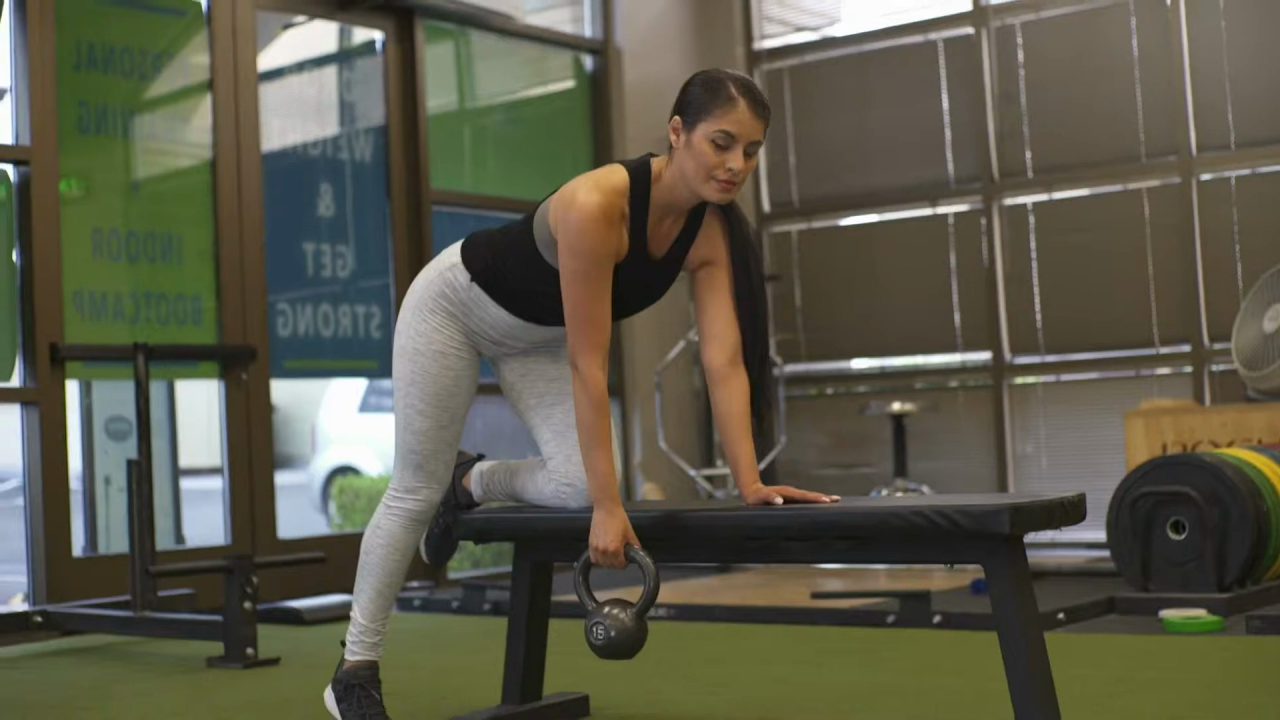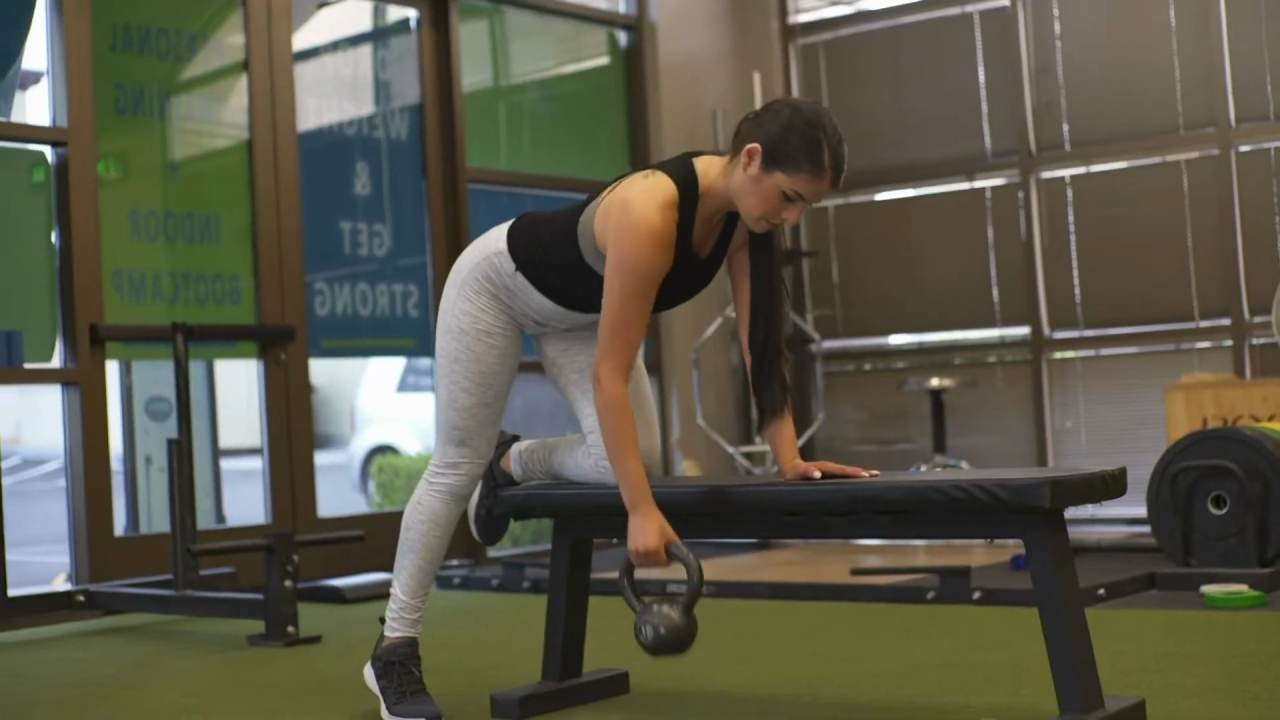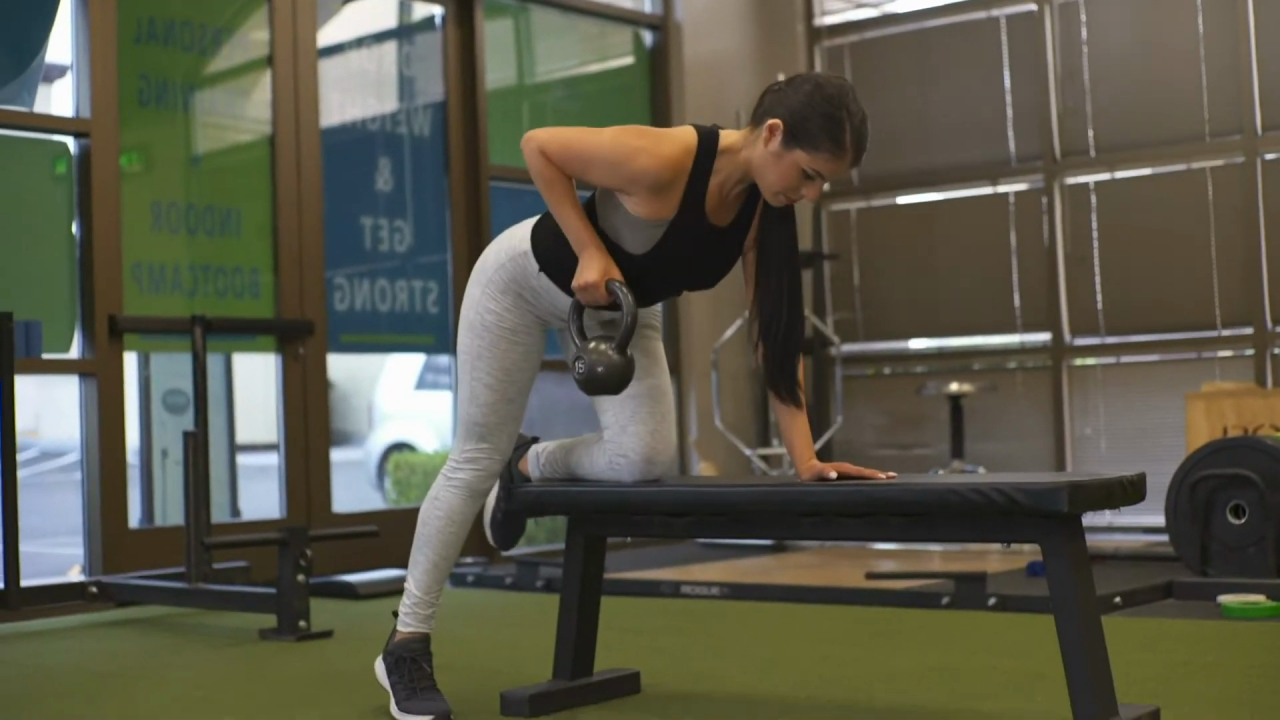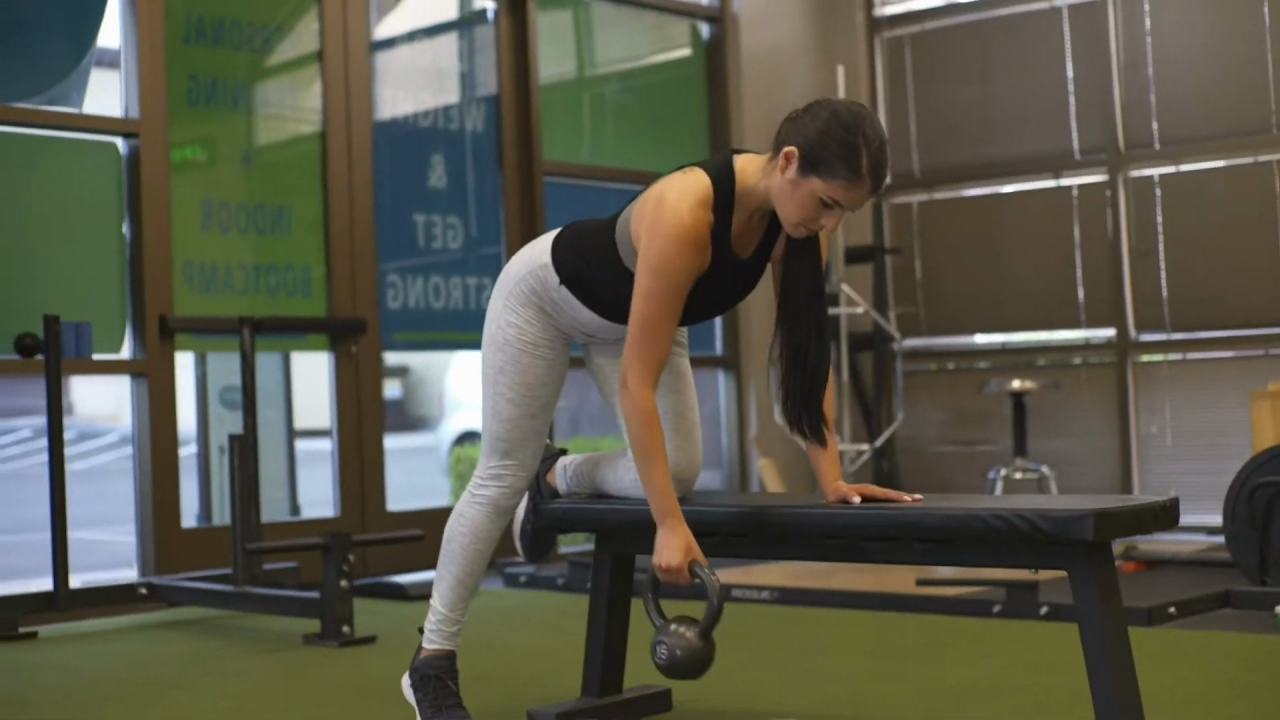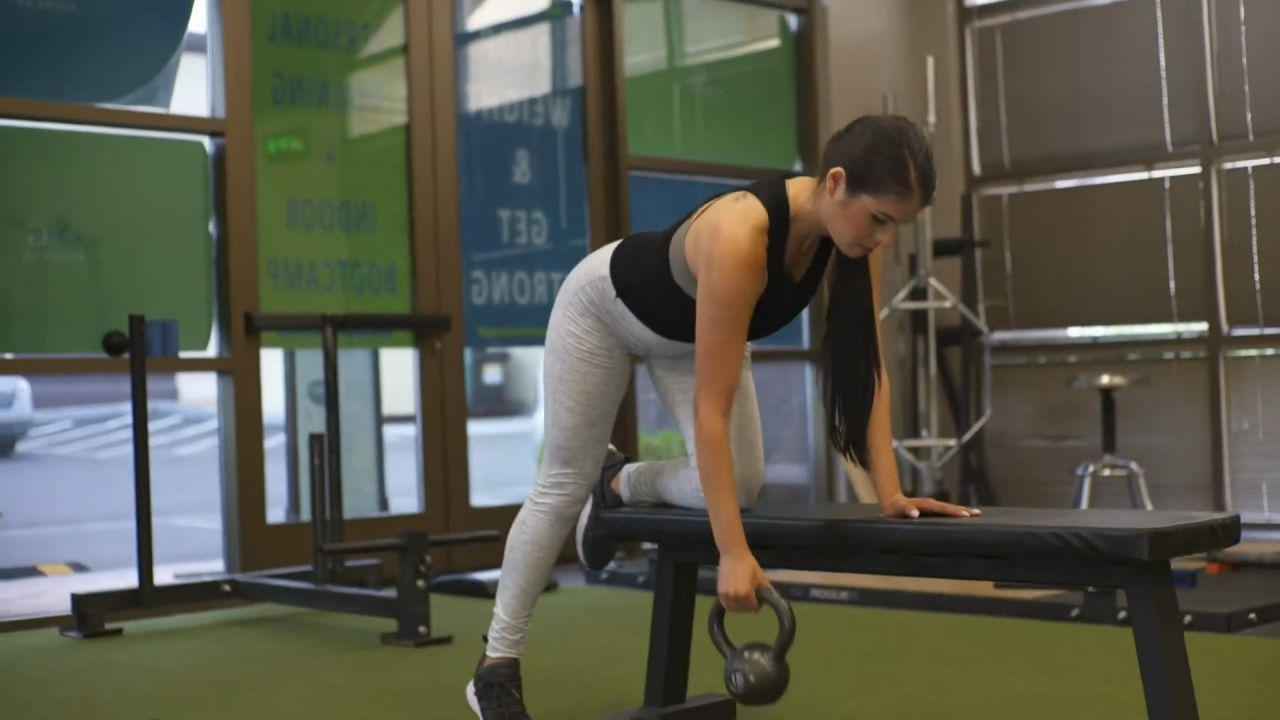
dt=1s
person 1, frame 1
left shoulder: (715, 232)
right shoulder: (598, 204)
left elbow: (724, 361)
right elbow: (587, 364)
left wrist: (749, 482)
right wrist: (608, 505)
left hip: (538, 332)
right hip: (457, 304)
left knee: (579, 486)
right knee: (417, 491)
left ankle: (472, 484)
person 1, frame 2
left shoulder: (744, 209)
right shoulder: (650, 213)
left elbow: (761, 340)
right elbow: (608, 376)
left wrist: (789, 457)
right wrist: (640, 512)
left hip: (583, 309)
right hip: (498, 284)
left knee: (632, 463)
right knee: (457, 465)
left ankle: (512, 463)
right ankle: (394, 649)
person 1, frame 3
left shoulder: (767, 203)
right shoulder: (663, 158)
left elbow: (775, 330)
right elbow: (538, 145)
left wrist: (804, 457)
right wrist: (590, 251)
left hip: (619, 304)
right hip: (525, 280)
left knee: (646, 459)
right knee: (477, 458)
left ankle: (530, 465)
right ankle: (406, 643)
person 1, frame 4
left shoulder: (795, 212)
right shoulder: (685, 214)
left elbow: (805, 347)
right elbow: (636, 383)
left wrist: (831, 479)
right wrist: (669, 526)
left hip: (632, 313)
right hip: (546, 294)
left knee: (675, 473)
right knee: (502, 478)
left ankle: (558, 477)
right ankle: (431, 661)
person 1, frame 5
left shoulder: (845, 223)
right shoulder: (740, 238)
left elbow: (865, 366)
right elbow: (710, 411)
left wrist: (889, 491)
right wrist: (732, 553)
left hip: (694, 325)
right hip: (606, 307)
left knee: (734, 488)
right knee: (562, 488)
left ankle: (620, 483)
right ankle: (495, 669)
